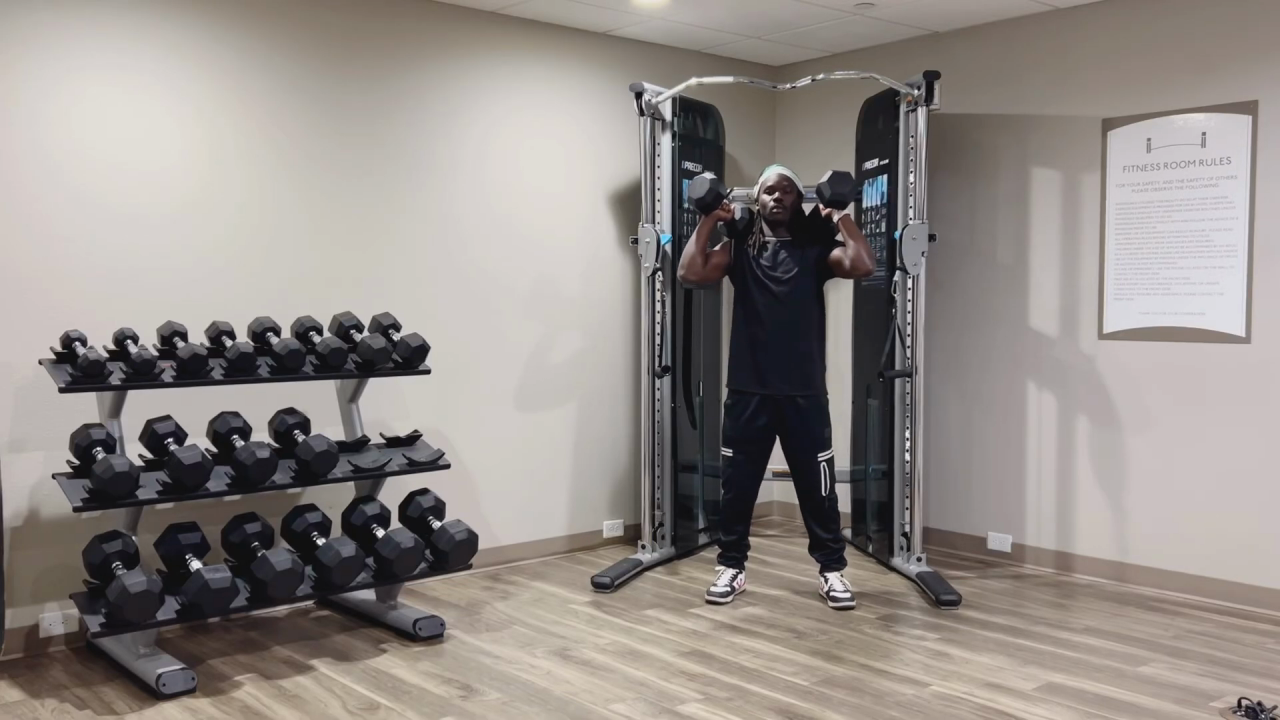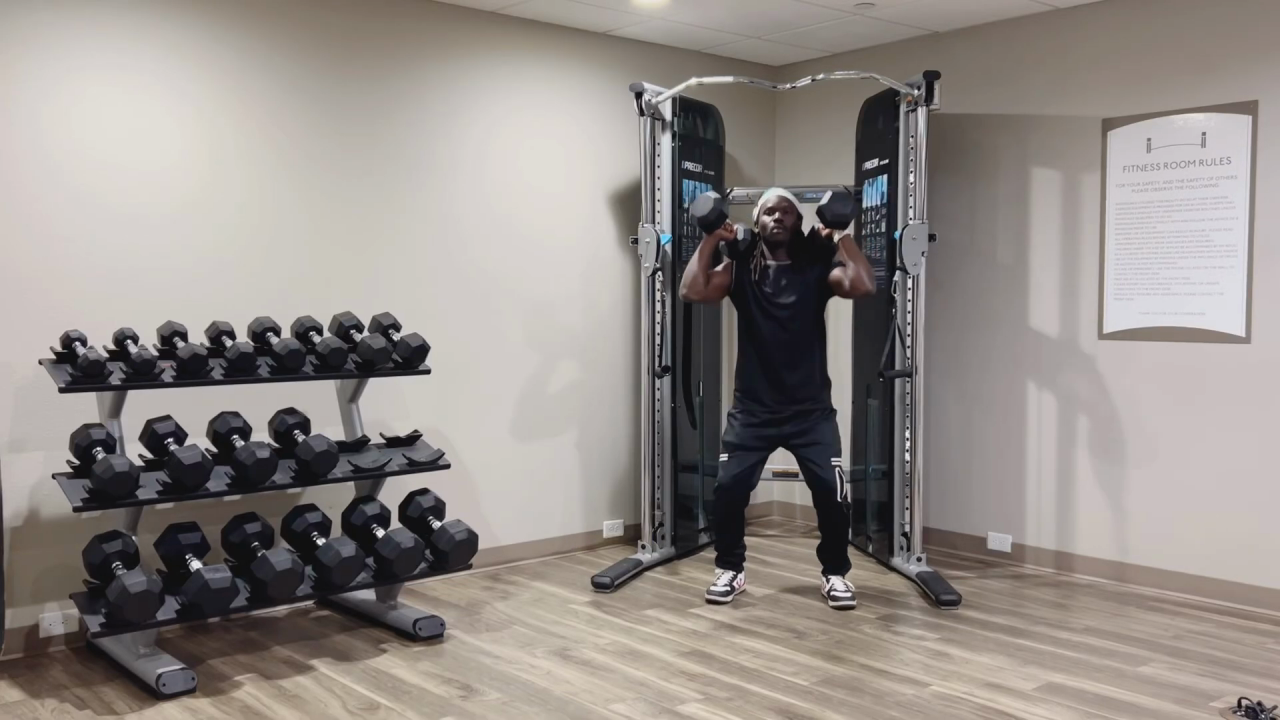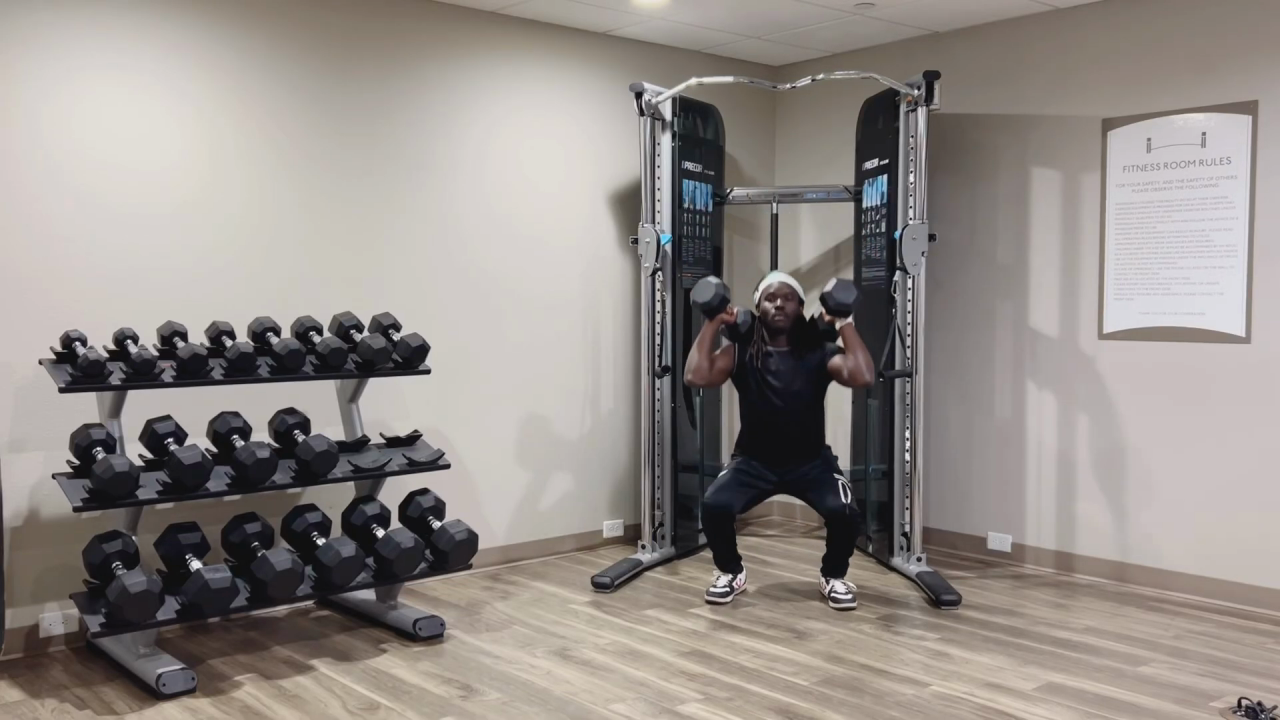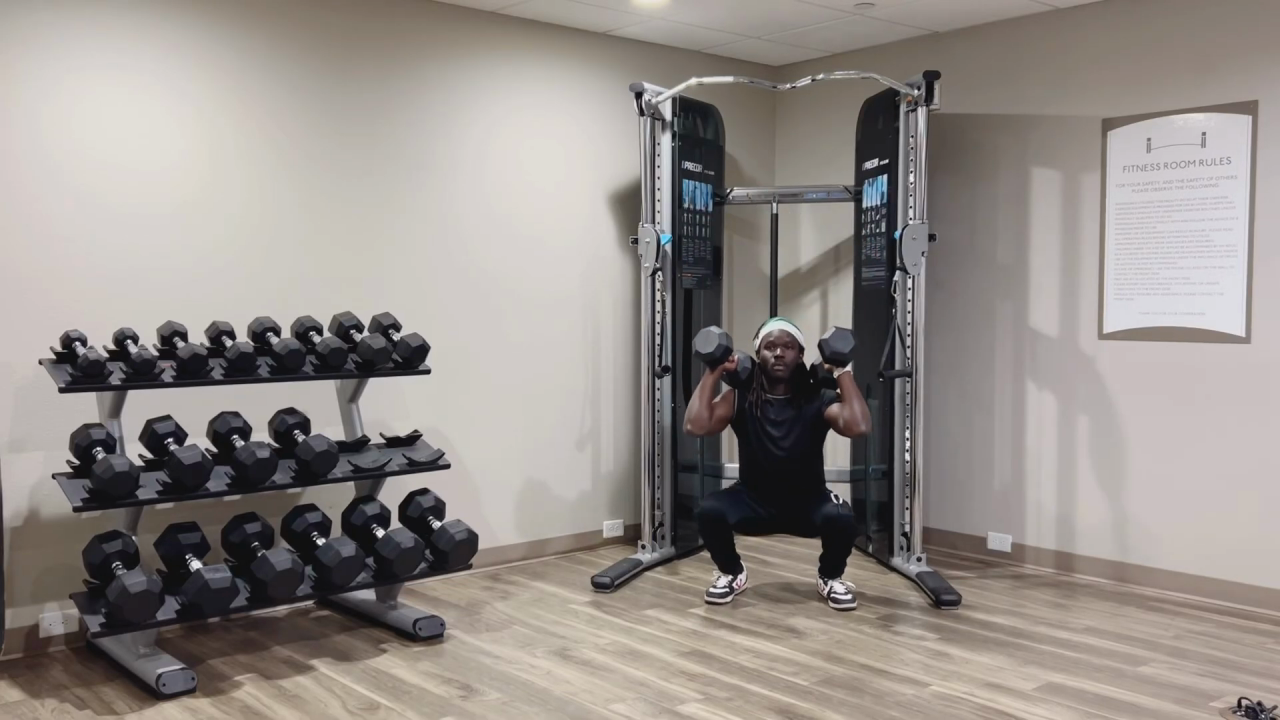
dt=0.5s
person 1, frame 1
left shoulder: (817, 248)
right shoulder: (739, 249)
left elbow: (863, 265)
right elbow: (690, 272)
left wrist: (841, 217)
right wrist: (709, 220)
left hip: (804, 391)
right hip: (748, 390)
left knee: (817, 485)
right knee: (738, 484)
left ankle: (832, 570)
right ankle: (731, 567)
person 1, frame 2
left shoulder: (818, 268)
right shoulder: (739, 270)
left elbow: (864, 286)
right elbow: (691, 291)
left wrist: (842, 237)
right wrist: (711, 240)
left hip: (810, 408)
right hip: (752, 408)
left knee: (832, 490)
right knee: (728, 488)
left ankle: (834, 573)
right ankle: (730, 569)
person 1, frame 3
left shoulder: (819, 353)
right shoulder: (741, 352)
left elbow: (862, 377)
right elbow: (697, 377)
left wrist: (844, 324)
right wrist: (713, 324)
left hip: (810, 460)
right hip: (753, 460)
left knee: (843, 510)
right knee: (715, 504)
left ankle: (834, 576)
right ankle: (730, 571)
person 1, frame 4
left shoulder: (818, 400)
right shoulder: (740, 399)
left elbow: (859, 427)
right elbow: (695, 426)
left wrist: (842, 373)
right wrist: (713, 373)
left hip: (807, 500)
right hip: (754, 499)
left knee: (839, 518)
right knee: (709, 511)
left ankle: (831, 577)
right ankle: (731, 573)
